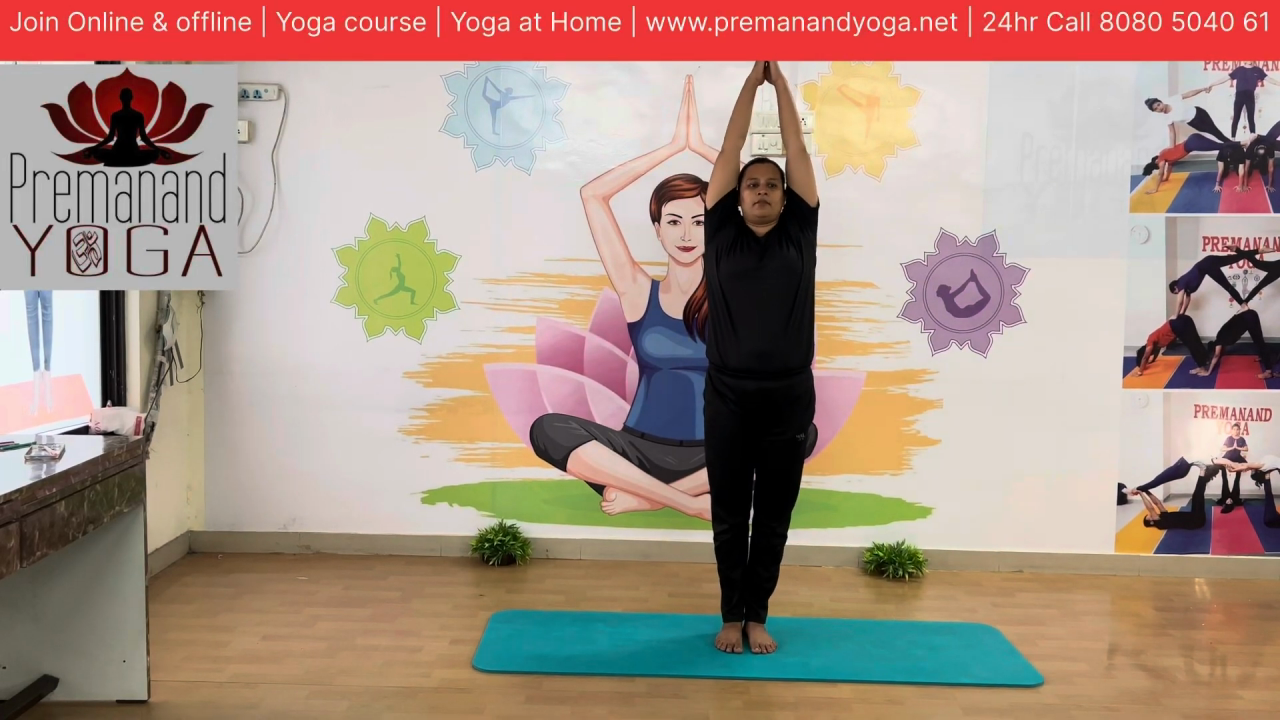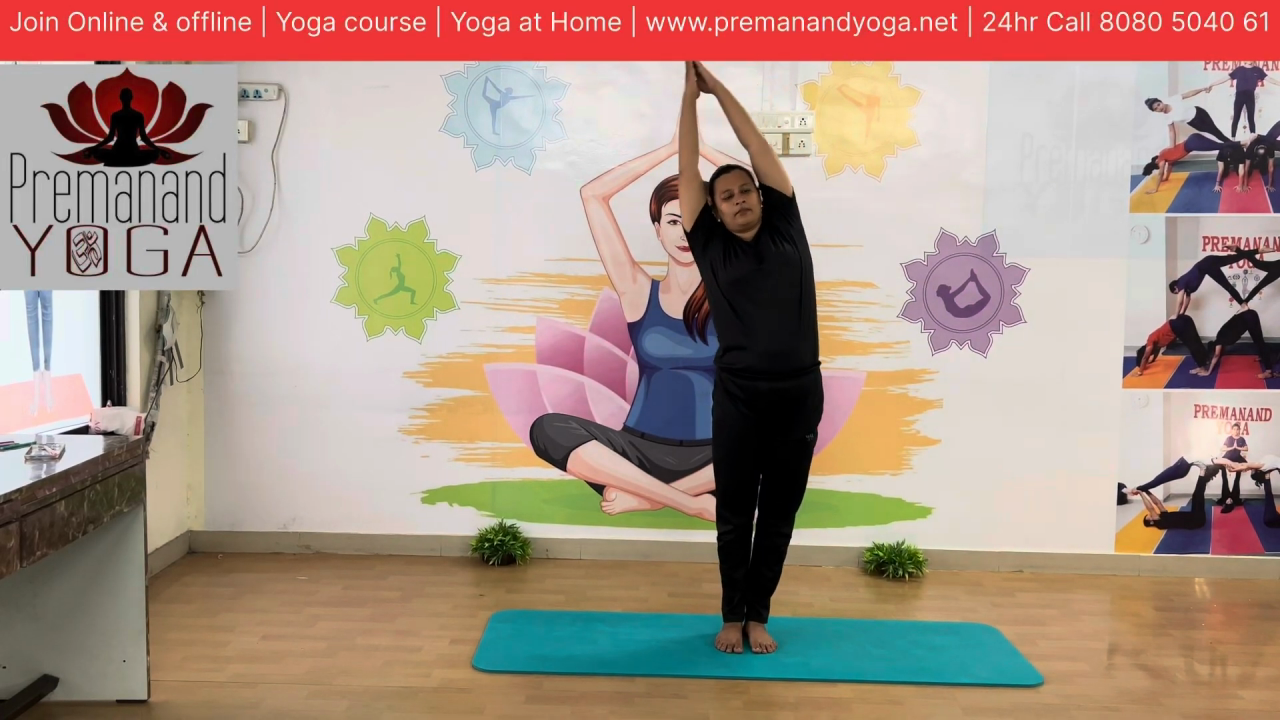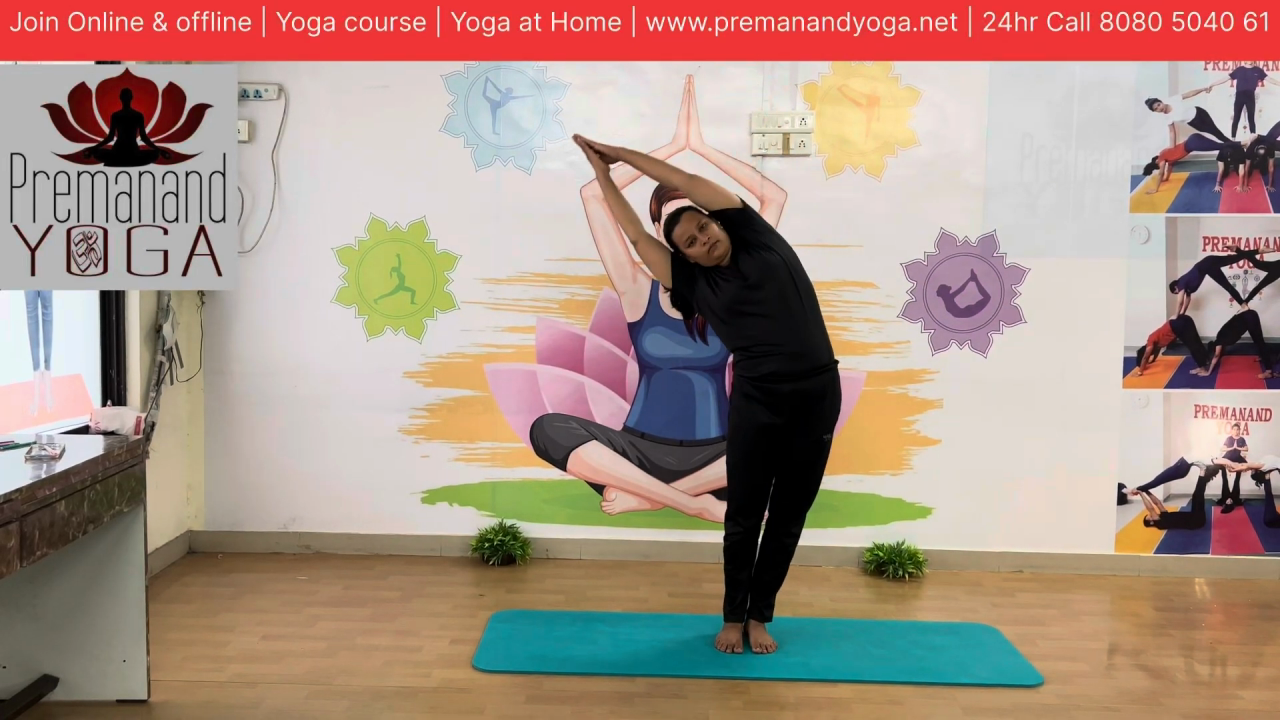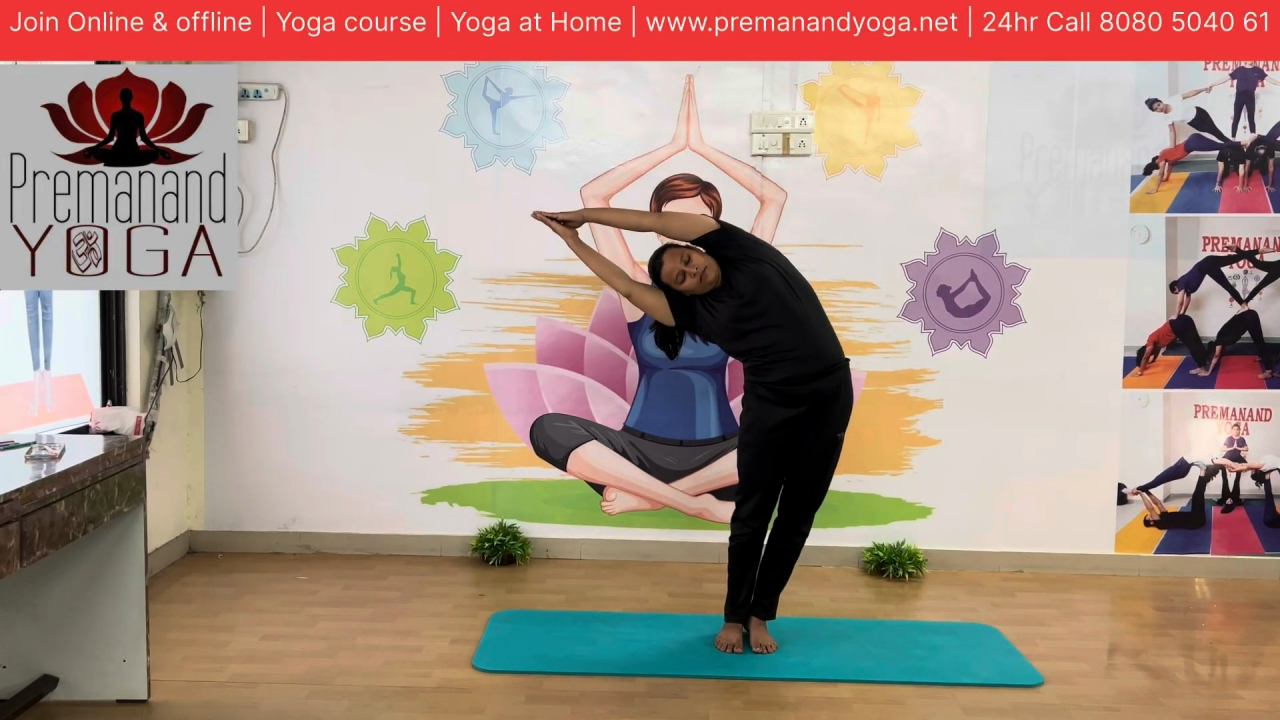
dt=0.5s
person 1, frame 1
left shoulder: (800, 232)
right shoulder: (722, 234)
left elbow: (798, 151)
right elbow: (728, 152)
left wrist: (780, 82)
right wrist: (749, 84)
left hip: (788, 396)
right hip: (728, 395)
left knee: (773, 516)
right knee: (729, 514)
left ankle: (757, 614)
right ankle: (731, 615)
person 1, frame 2
left shoulder: (786, 228)
right shoulder: (711, 247)
left elbow: (759, 149)
right elbow: (688, 172)
left wrist: (722, 91)
right wrist: (690, 98)
left hip: (798, 393)
right hip: (738, 395)
left knee: (778, 515)
right knee: (734, 514)
left ankle: (758, 615)
right ankle: (732, 616)
person 1, frame 3
left shoulder: (754, 234)
right shoulder: (695, 283)
left elbow: (689, 183)
right elbow: (638, 238)
left wrist: (623, 152)
right wrist: (603, 173)
left hip: (818, 393)
right hip: (756, 401)
left knee: (789, 515)
right knee: (743, 515)
left ankle: (759, 616)
right ankle: (733, 615)
person 1, frame 4
left shoulder: (739, 250)
right shoulder: (695, 310)
left elbow: (657, 223)
right elbow: (628, 287)
right wrist: (574, 237)
left hip: (830, 392)
right hip: (772, 401)
left knee: (797, 516)
right knee: (752, 515)
left ankle: (760, 615)
right ankle: (734, 616)
person 2, frame 1
right shoulder: (639, 291)
right elbow: (593, 195)
left wrist: (698, 145)
right wrist: (673, 147)
right hip: (656, 448)
left knee: (801, 432)
right knee: (548, 431)
left ankle: (646, 494)
right ankle: (690, 500)
person 2, frame 2
right shoulder: (637, 291)
right elbow: (592, 196)
left wrist: (700, 147)
right wrist: (674, 147)
left hip: (712, 459)
right hip: (640, 454)
right knee: (548, 430)
left ankle: (648, 498)
right ankle: (695, 505)
person 2, frame 3
right shoulder: (638, 290)
left elbow: (775, 197)
right elbow: (592, 193)
left wrist: (699, 145)
right wrist: (673, 146)
left hip: (713, 456)
right hip: (642, 452)
right knee: (548, 430)
left ankle: (647, 495)
right ankle: (696, 503)
person 2, frame 4
right shoulder: (639, 290)
left elbow: (775, 198)
right elbow: (593, 195)
left wrist: (700, 146)
right wrist: (673, 146)
left hip: (714, 454)
right hip: (642, 452)
right knee: (549, 429)
left ankle: (647, 495)
right ankle: (699, 503)
